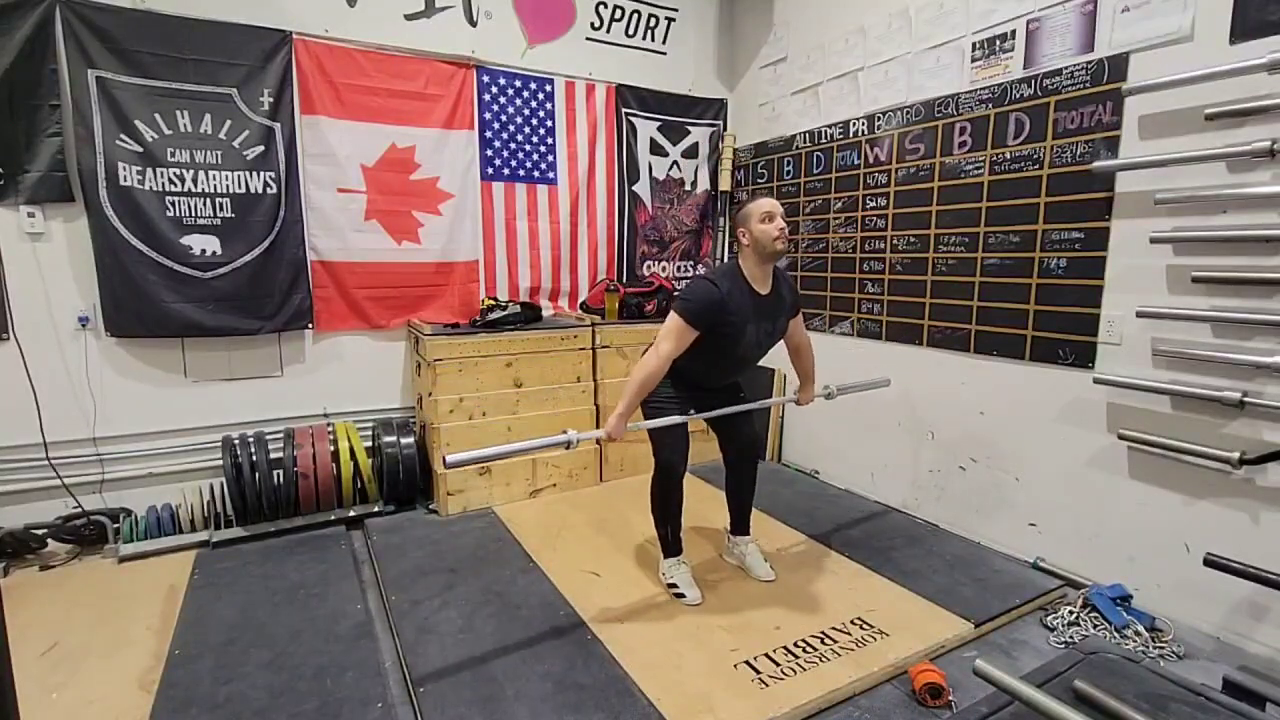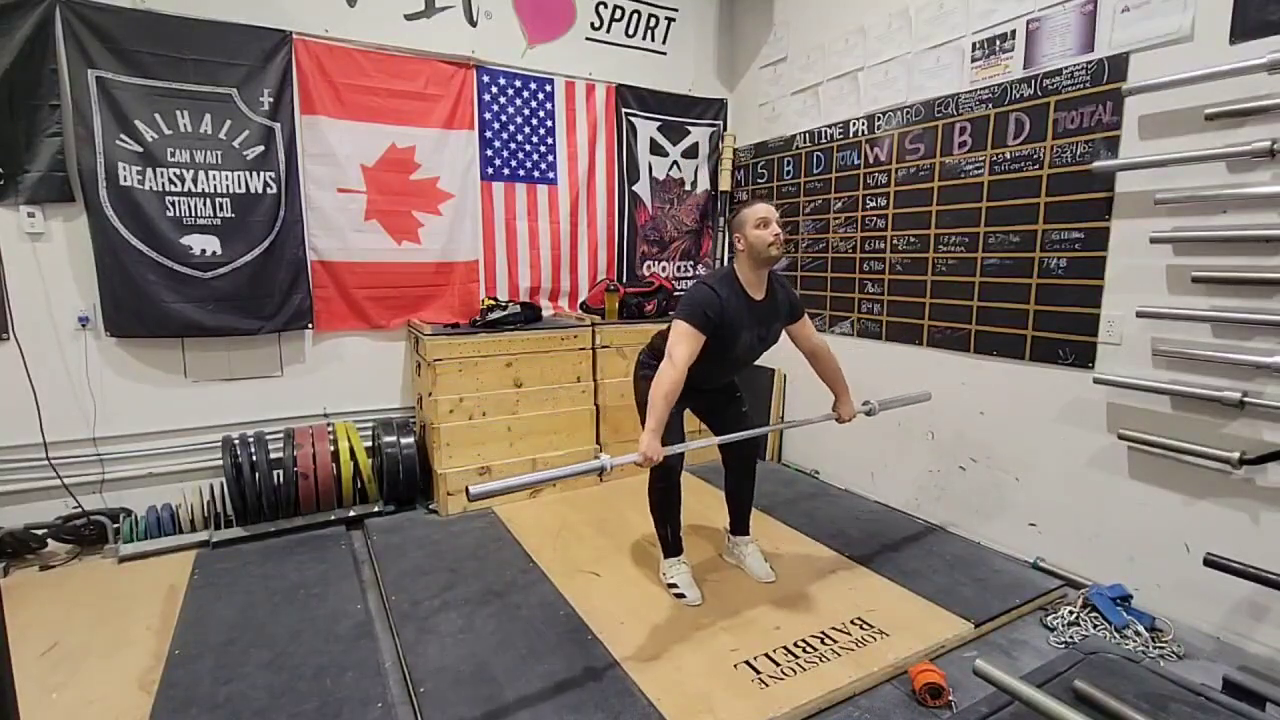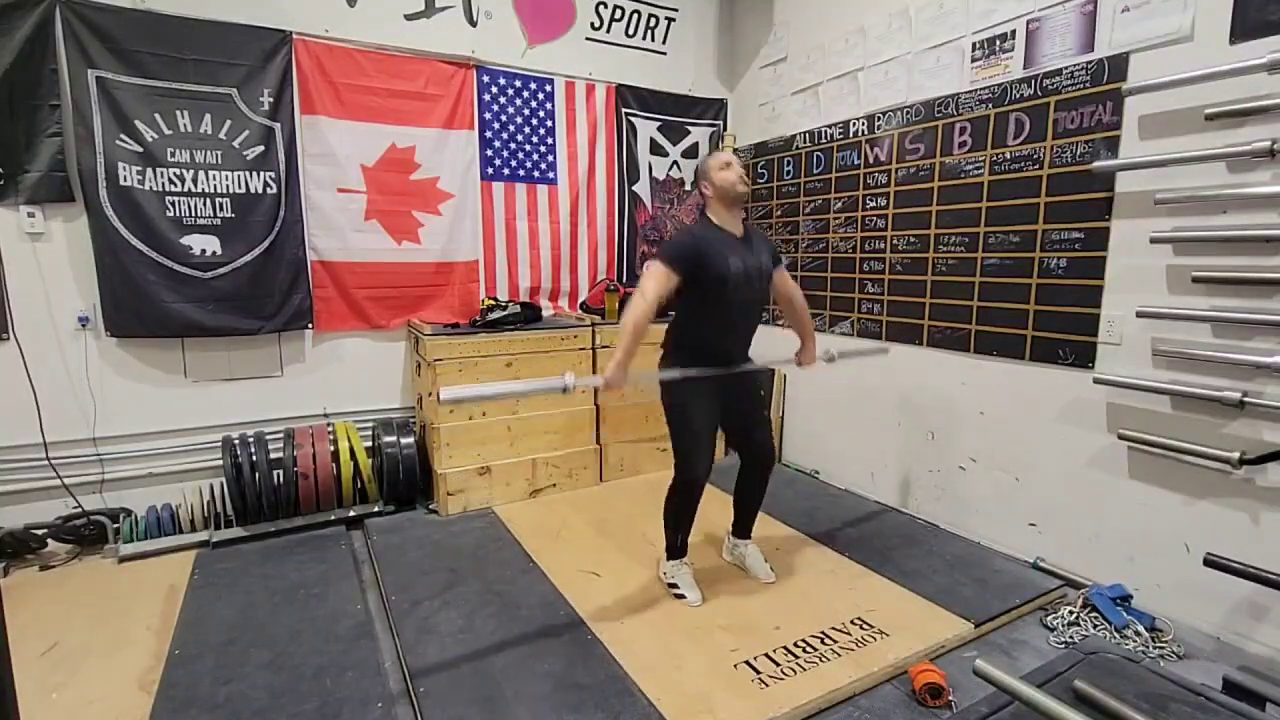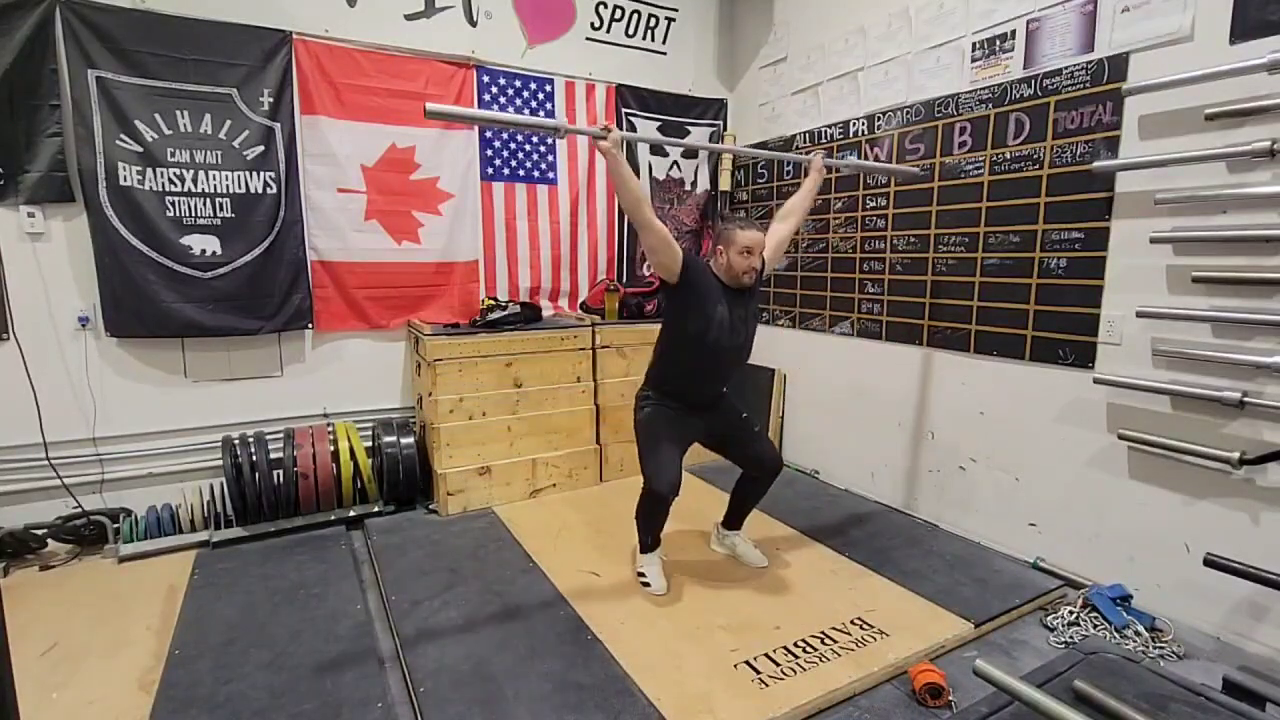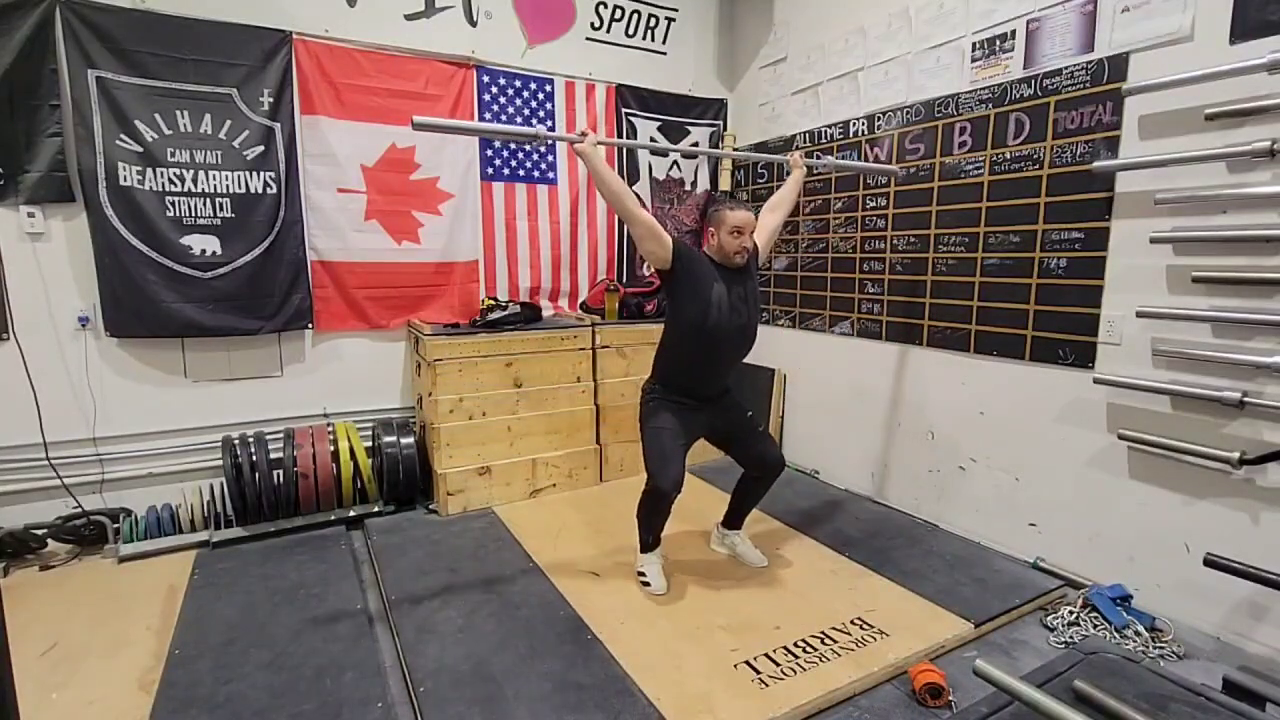
dt=0.4s
person 1, frame 1
left shoulder: (785, 288)
right shoulder: (713, 291)
left elbow: (798, 341)
right elbow: (662, 352)
left wrist: (807, 385)
right wrist: (621, 414)
left hip: (722, 381)
right hip: (671, 382)
left knee: (747, 449)
right knee: (672, 463)
left ankle: (739, 540)
right ankle: (672, 560)
person 1, frame 2
left shoulder: (781, 294)
right shoulder: (710, 295)
left elbow: (815, 347)
right elbow: (675, 364)
left wrist: (843, 397)
right wrist: (651, 435)
left hip: (716, 380)
right hip: (661, 375)
left knee: (744, 450)
right knee: (668, 463)
left ankle: (738, 540)
right ankle: (672, 560)
person 1, frame 3
left shoulder: (760, 244)
right shoulder: (690, 241)
left elbow: (791, 298)
right elbow: (646, 299)
left wrist: (808, 344)
right wrist: (620, 364)
left hip: (737, 370)
right hip: (687, 371)
left knee: (761, 454)
right knee: (695, 470)
left ankle: (740, 542)
right ankle: (675, 561)
person 1, frame 4
left shoulder: (751, 278)
right shoulder: (687, 276)
left elbow: (785, 223)
right elbow: (645, 221)
left wrist: (814, 175)
right wrist: (613, 157)
left hip: (714, 404)
right hip: (664, 407)
left knee: (766, 461)
right knee: (662, 485)
left ankle: (728, 533)
right ankle: (647, 554)
person 1, frame 5
left shoulder: (749, 262)
right shoulder: (683, 265)
left elbow: (775, 212)
right elbow: (633, 212)
left wrist: (797, 172)
right wrist: (589, 155)
left hip: (721, 399)
right hip: (669, 402)
left knee: (768, 462)
right knee: (665, 482)
left ankle: (728, 531)
right ankle: (648, 553)
